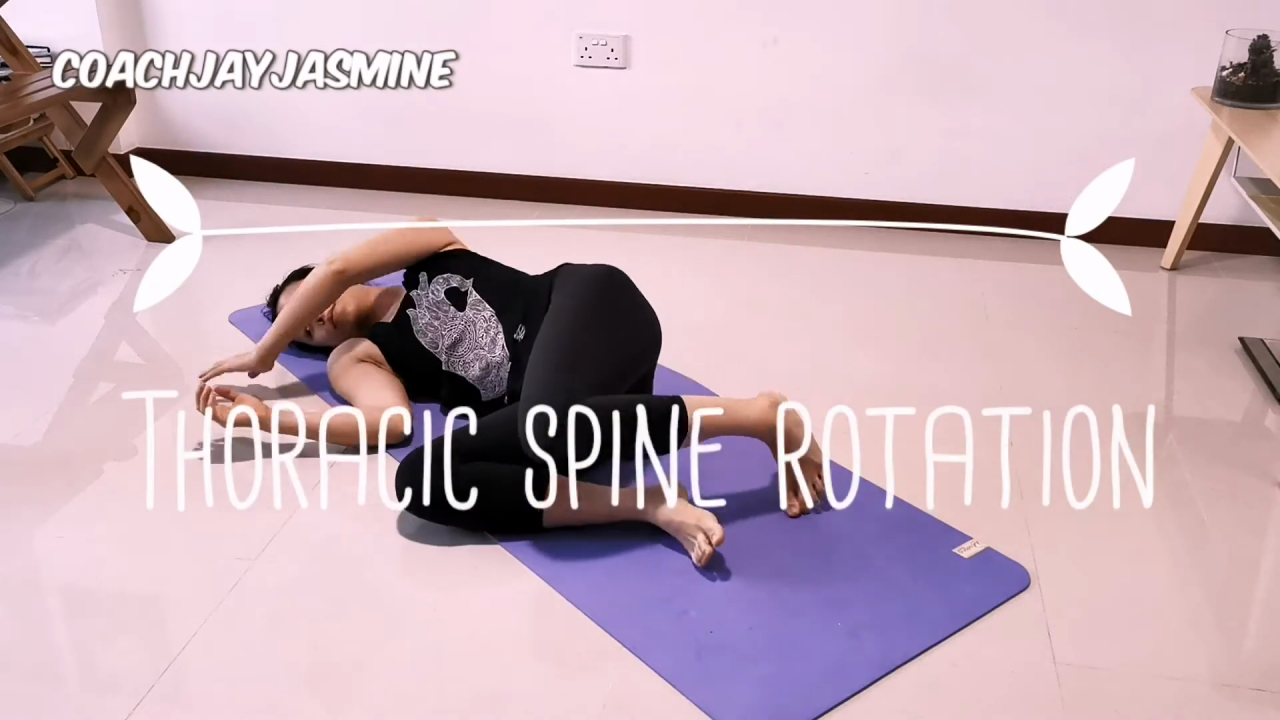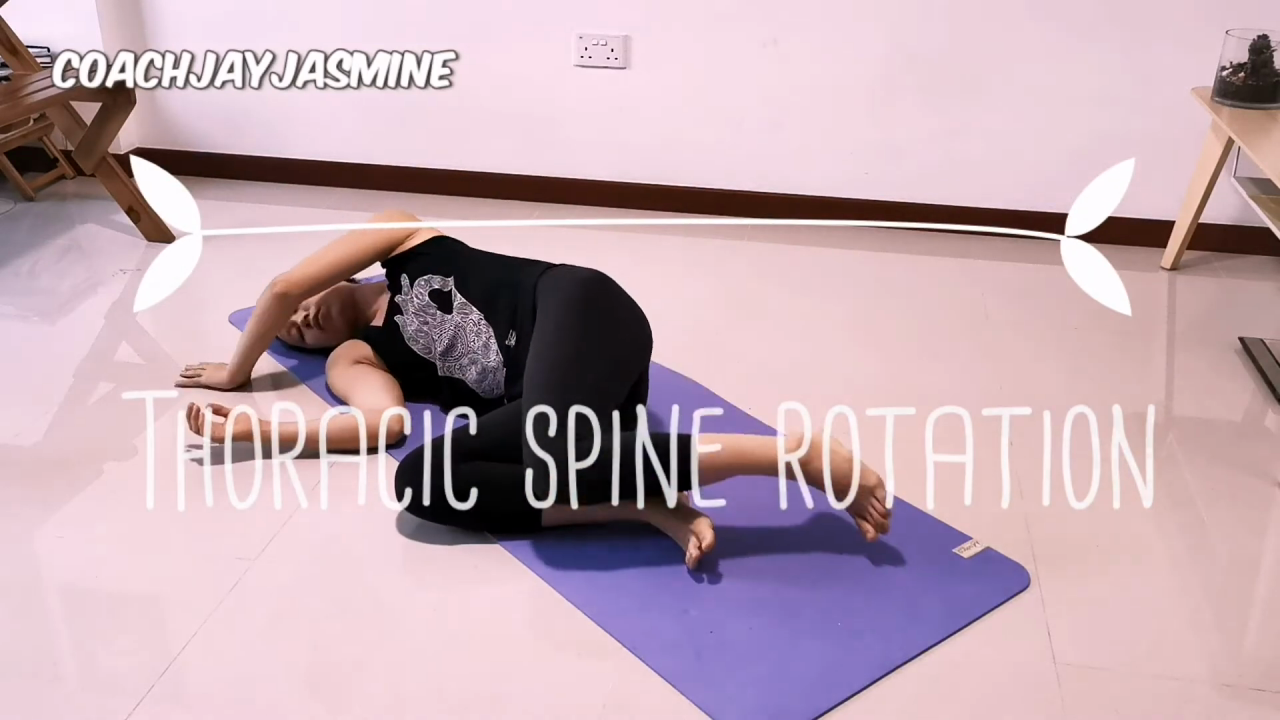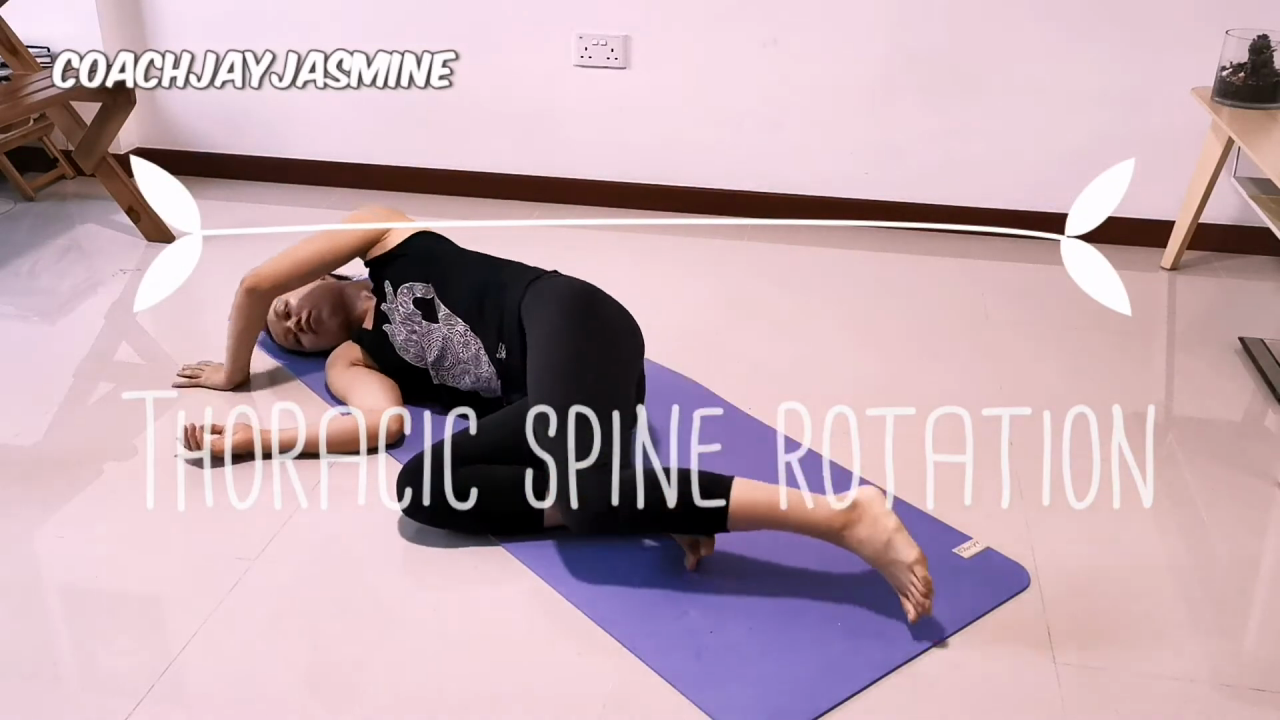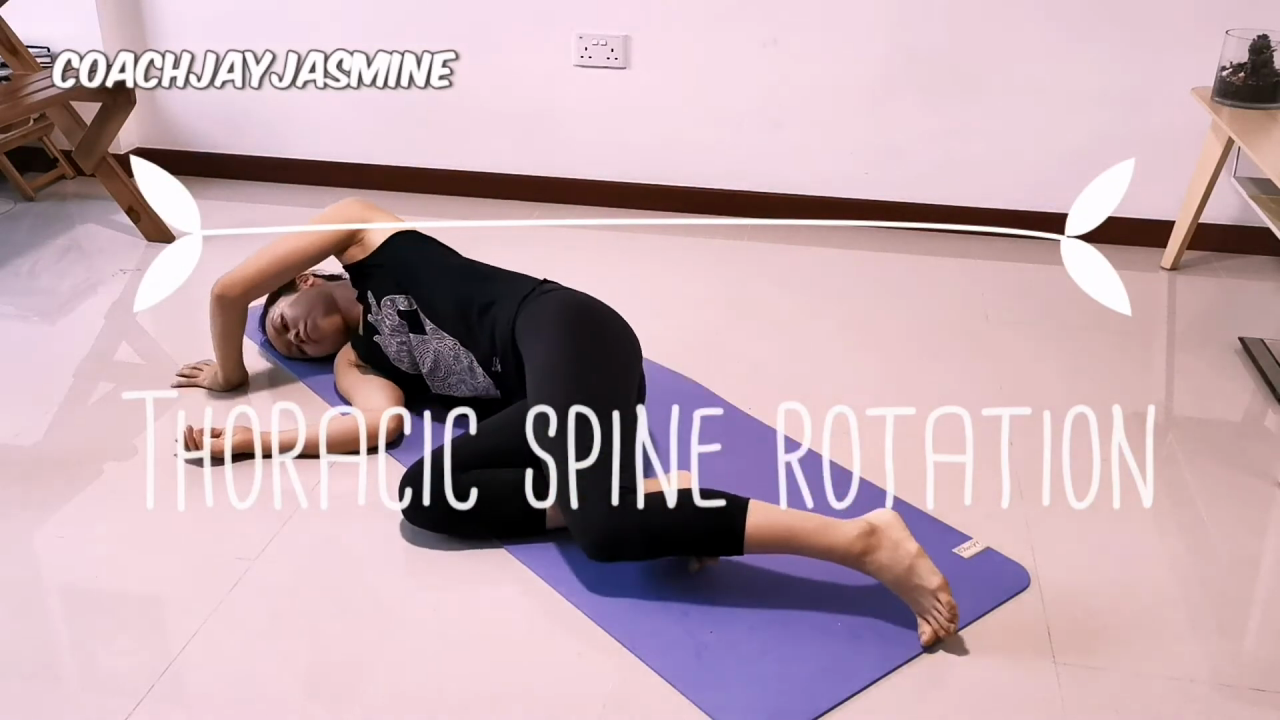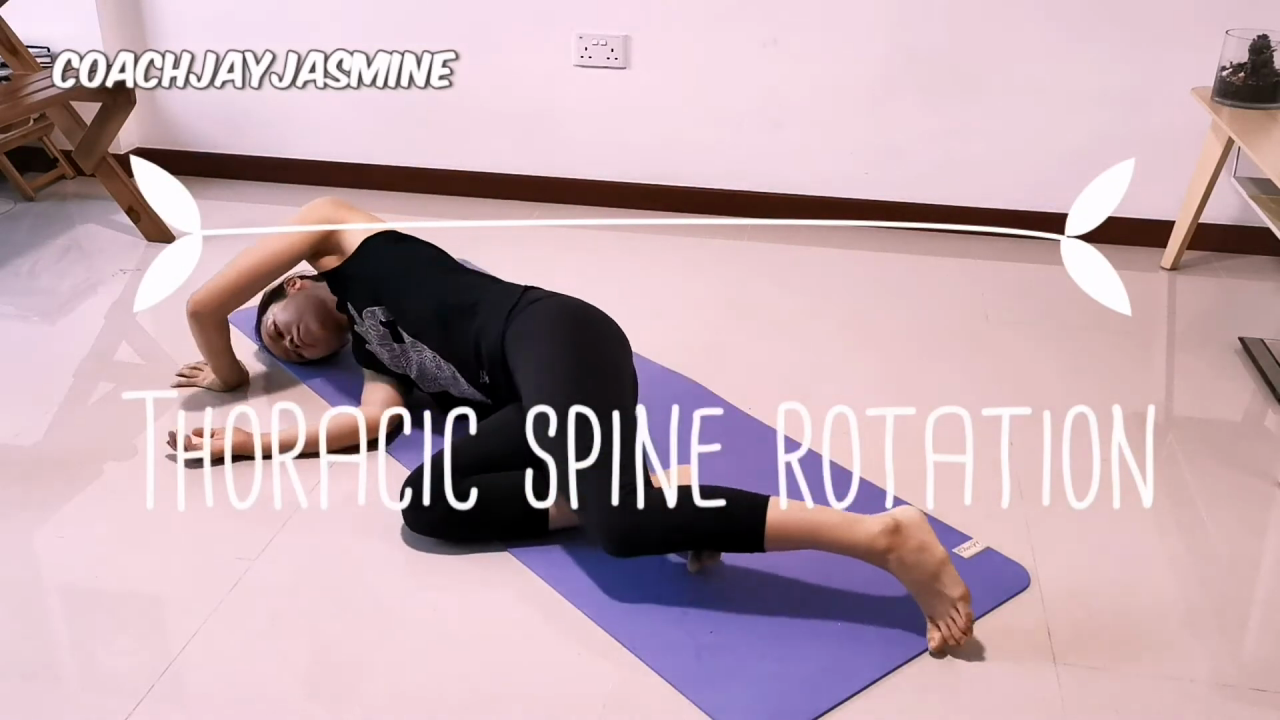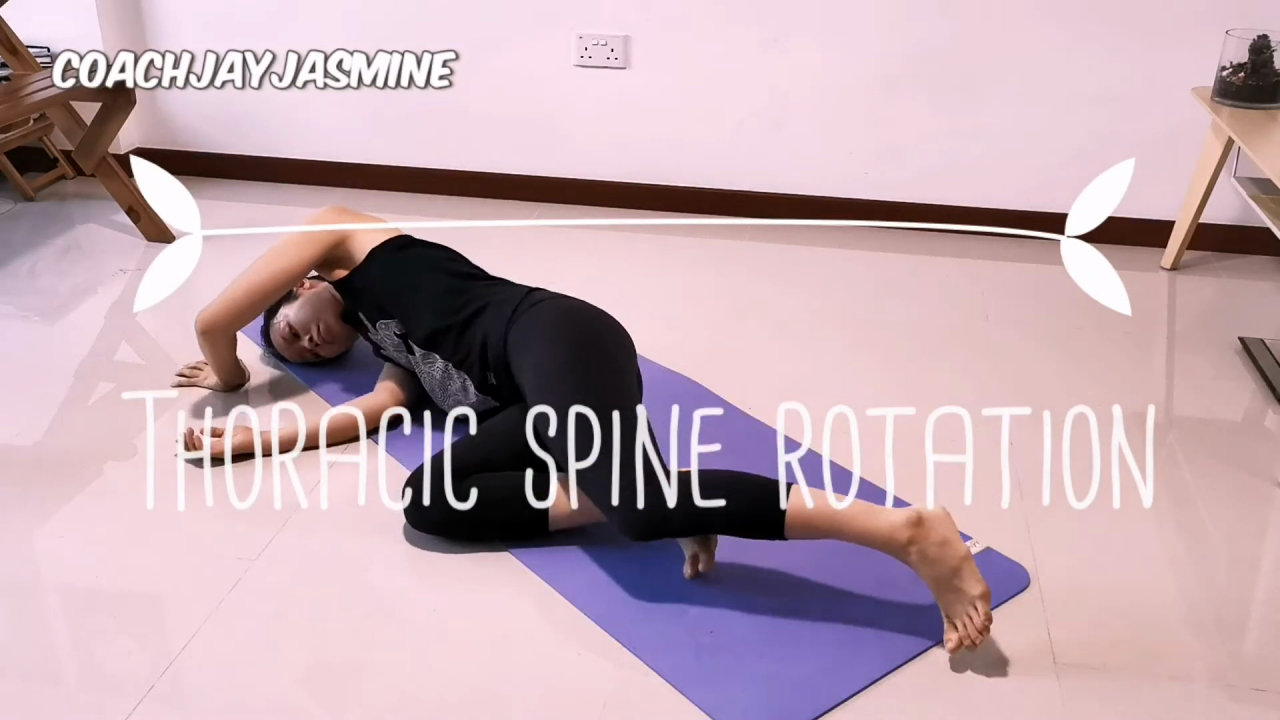
dt=0.2s
person 1, frame 1
left shoulder: (426, 246)
right shoulder: (354, 359)
left elbow: (335, 271)
right elbow: (390, 421)
left wrist: (260, 357)
right wrist: (261, 413)
right hip: (541, 397)
left knee: (559, 428)
right knee: (418, 481)
left ankle: (763, 416)
right ankle: (649, 505)
person 1, frame 2
left shoulder: (398, 237)
right shoulder: (350, 360)
left elbow: (280, 287)
right elbow: (387, 421)
left wrist: (241, 371)
right wrist: (253, 429)
left hip: (571, 305)
right hip: (541, 395)
left knee: (565, 459)
right knee: (419, 482)
left ankle: (799, 452)
right ankle: (647, 503)
person 1, frame 3
left shoulder: (380, 232)
right shoulder: (349, 362)
left elbow: (254, 283)
right elbow: (385, 423)
left wrist: (237, 372)
right wrist: (254, 438)
left hip: (562, 317)
right hip: (541, 394)
left knee: (589, 496)
right knee: (423, 489)
left ankle: (843, 518)
right ankle: (645, 501)
person 1, frame 4
left shoulder: (356, 226)
right shoulder: (355, 362)
left elbow: (228, 290)
right elbow: (384, 423)
left wrist: (230, 374)
right wrist: (254, 440)
left hip: (558, 331)
right hip: (538, 398)
left knee: (605, 527)
right knee: (424, 494)
left ankle: (862, 541)
right ankle: (633, 491)
person 1, frame 5
left shoulder: (330, 229)
right shoulder: (370, 350)
left elbow: (204, 305)
right elbow: (379, 417)
left wrist: (228, 374)
right wrist: (252, 437)
left hip: (547, 336)
right hip: (534, 397)
left knee: (624, 524)
right knee: (425, 502)
left ankle: (887, 535)
right ankle: (634, 495)
person 1, frame 6
left shoulder: (334, 236)
right shoulder: (396, 358)
left elbow: (212, 321)
right elbow: (377, 411)
left wrist: (230, 378)
right wrist: (257, 437)
left hip: (551, 341)
right hip: (538, 401)
left knee: (639, 497)
right knee: (427, 497)
left ankle: (907, 529)
right ankle: (636, 500)
